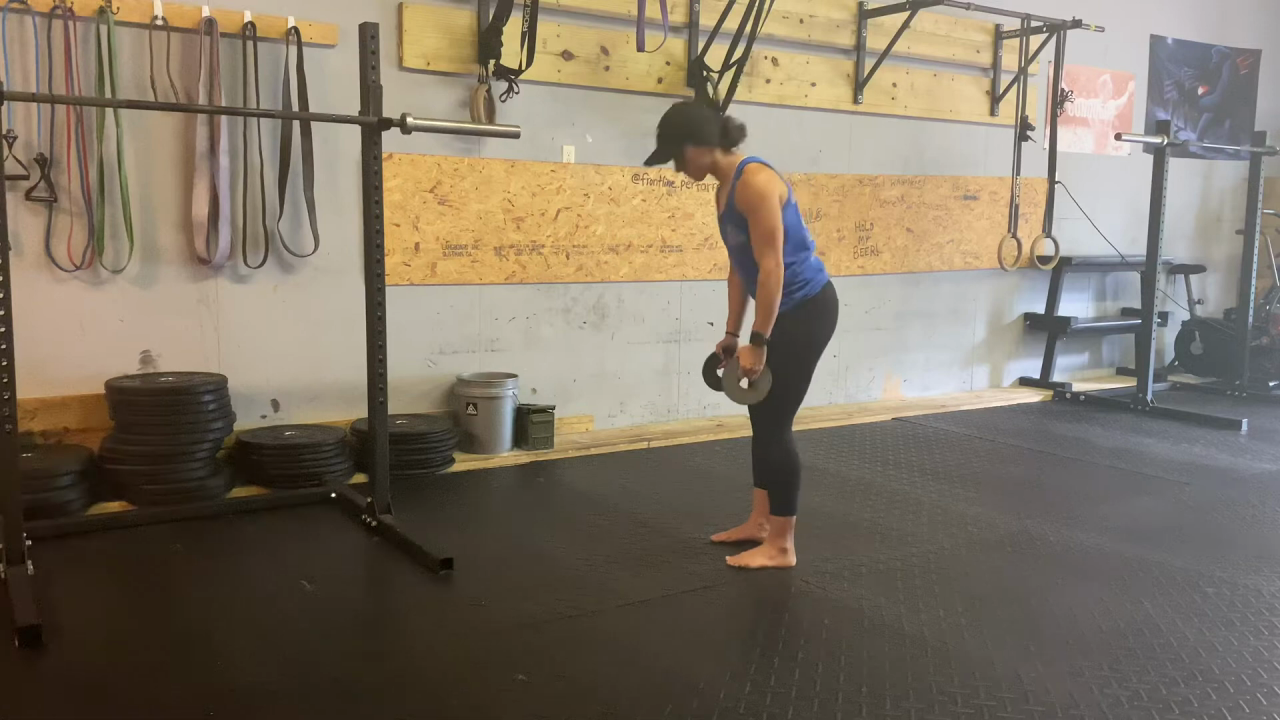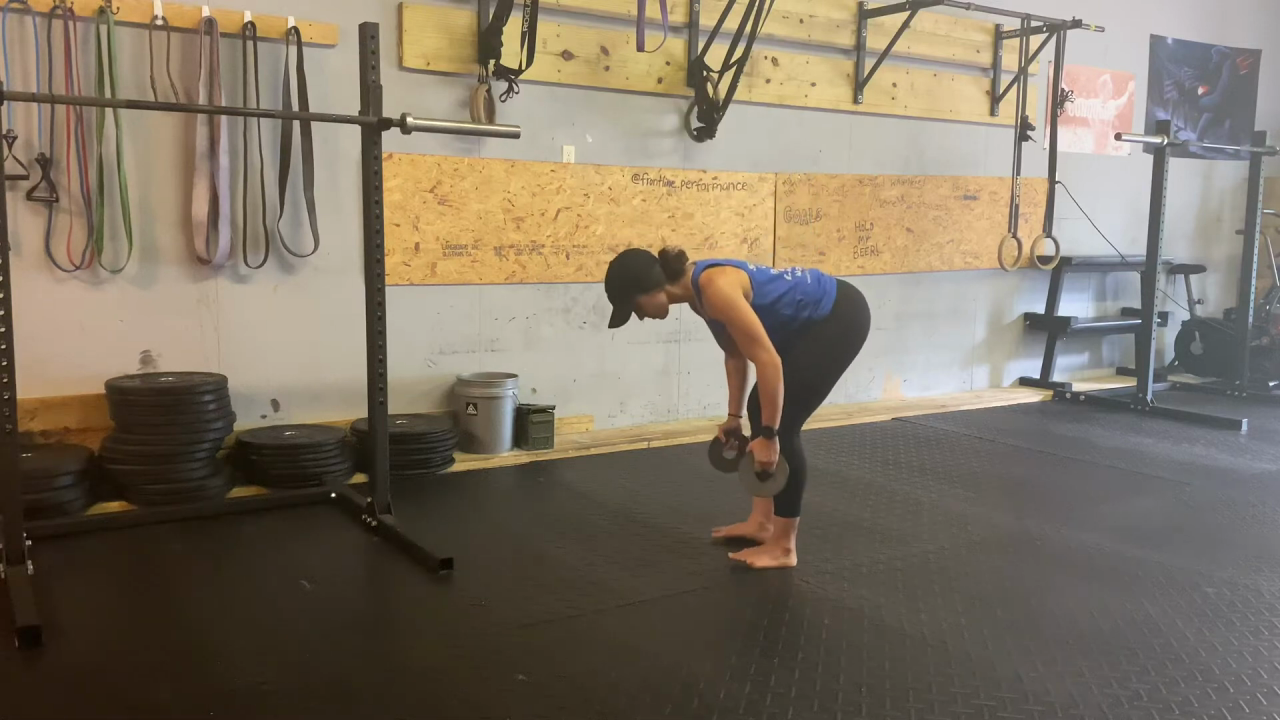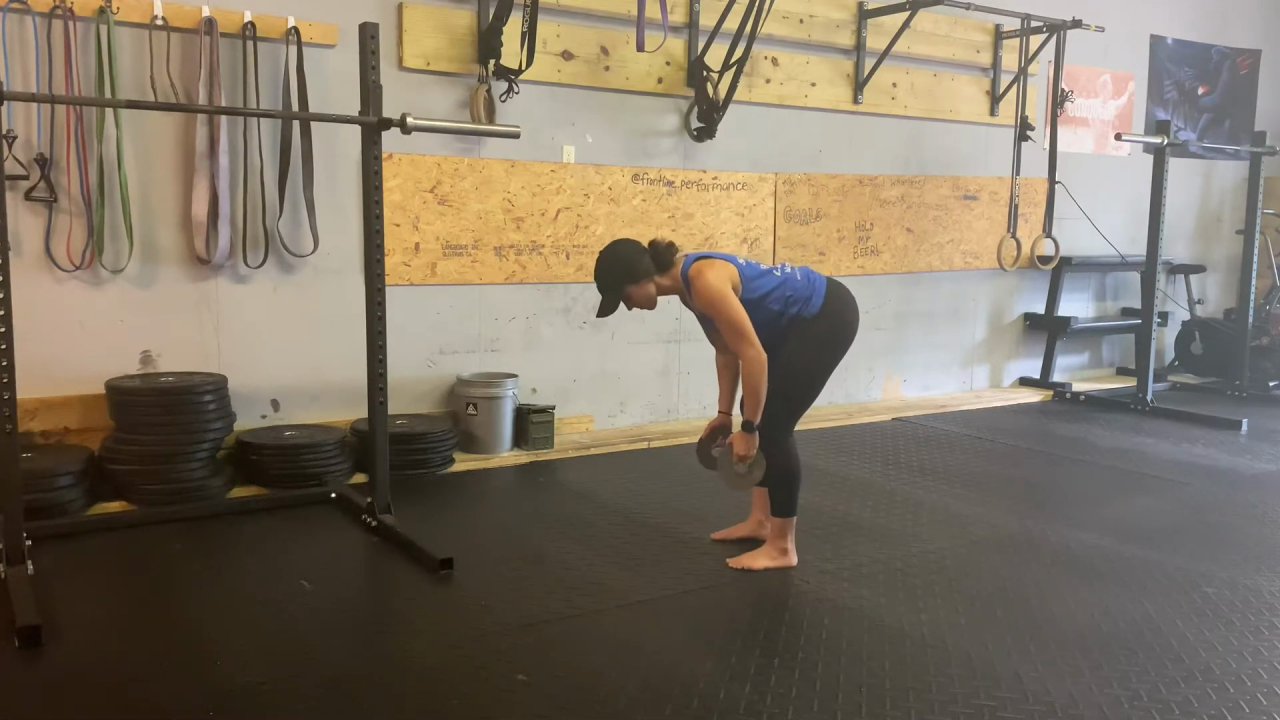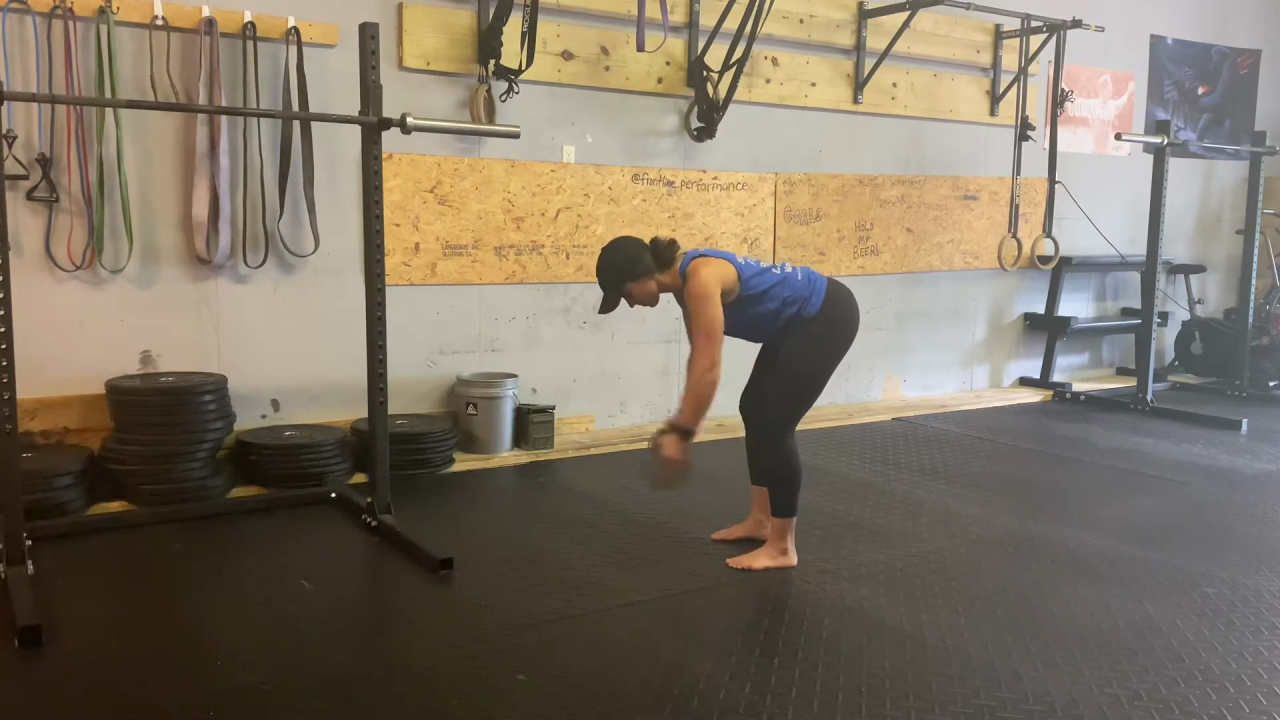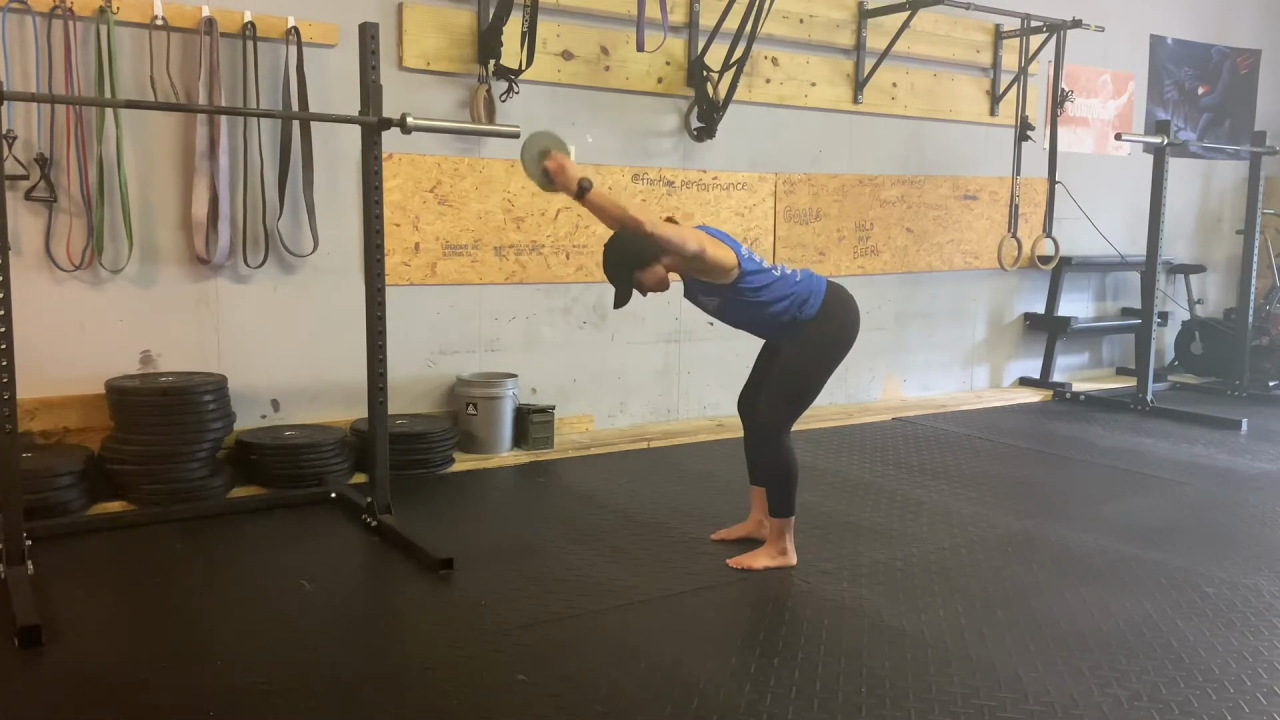
dt=0.7s
person 1, frame 1
left shoulder: (754, 181)
right shoulder: (725, 185)
left elbow: (772, 269)
right elbow: (740, 267)
left wrist: (758, 344)
right wrist: (732, 333)
left hip: (806, 309)
right hip: (787, 309)
left knee: (774, 422)
right knee: (762, 417)
left ankle: (781, 545)
right ankle: (760, 522)
person 1, frame 2
left shoulder: (715, 289)
right shoulder: (696, 288)
left elbow: (768, 361)
right elbow: (735, 353)
left wrist: (769, 435)
right wrist: (734, 415)
left hip: (840, 316)
right hip: (816, 319)
left knee: (782, 424)
right knee: (762, 410)
left ankle: (783, 546)
right ankle: (761, 521)
person 1, frame 3
left shoulder: (704, 281)
right shoulder: (687, 281)
left elbow: (754, 355)
right elbow: (727, 349)
left wrist: (749, 429)
right wrist: (725, 413)
left hip: (827, 316)
right hip: (802, 319)
left knee: (773, 424)
right knee: (758, 414)
left ankle: (782, 547)
right ankle: (760, 521)
person 1, frame 4
left shoulder: (700, 279)
right shoulder: (684, 280)
left elbow: (709, 368)
right elbow: (701, 358)
left wrist: (681, 432)
right wrist: (681, 421)
left hip: (828, 315)
right hip: (800, 319)
left knee: (774, 423)
right knee: (754, 411)
left ankle: (782, 546)
right ankle: (759, 519)
person 1, frame 5
left shoulder: (697, 254)
right shoulder: (684, 254)
left elbow: (643, 225)
right elbow: (631, 227)
left wrist: (578, 185)
right wrist: (578, 189)
left hip: (828, 317)
right hip: (798, 321)
left knee: (769, 421)
right knee: (753, 409)
left ankle: (780, 545)
right ankle: (760, 518)
